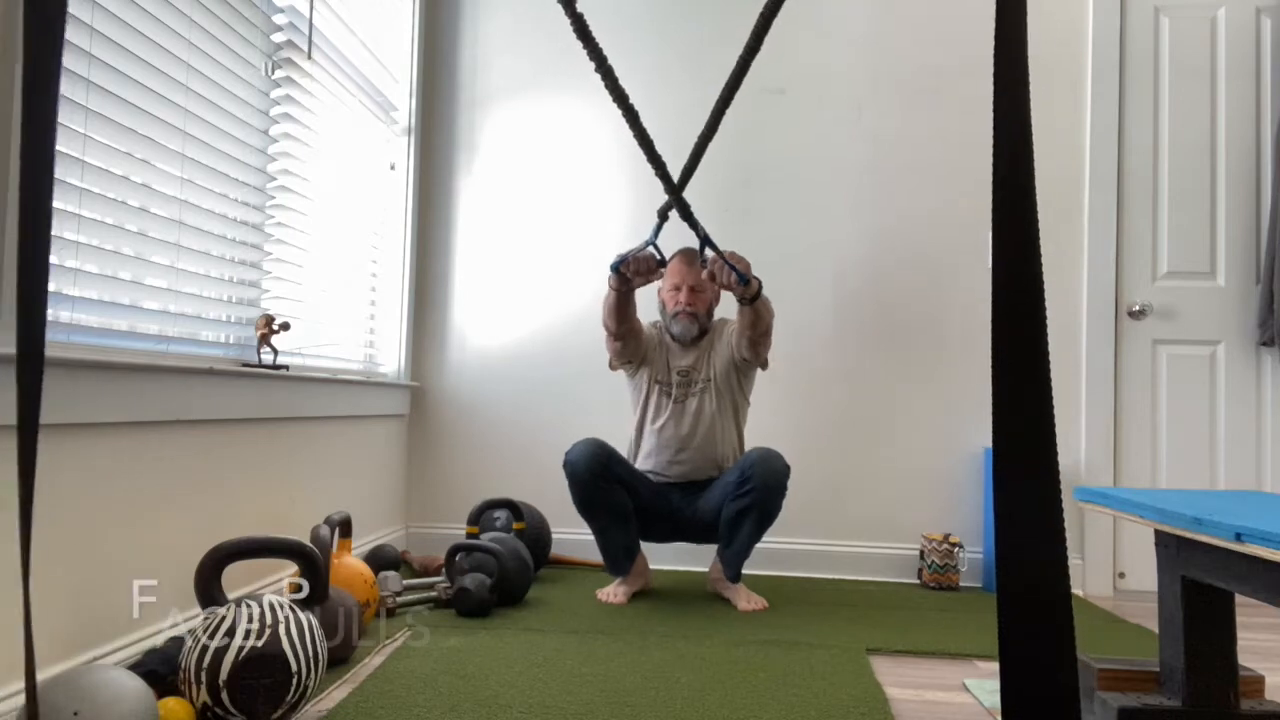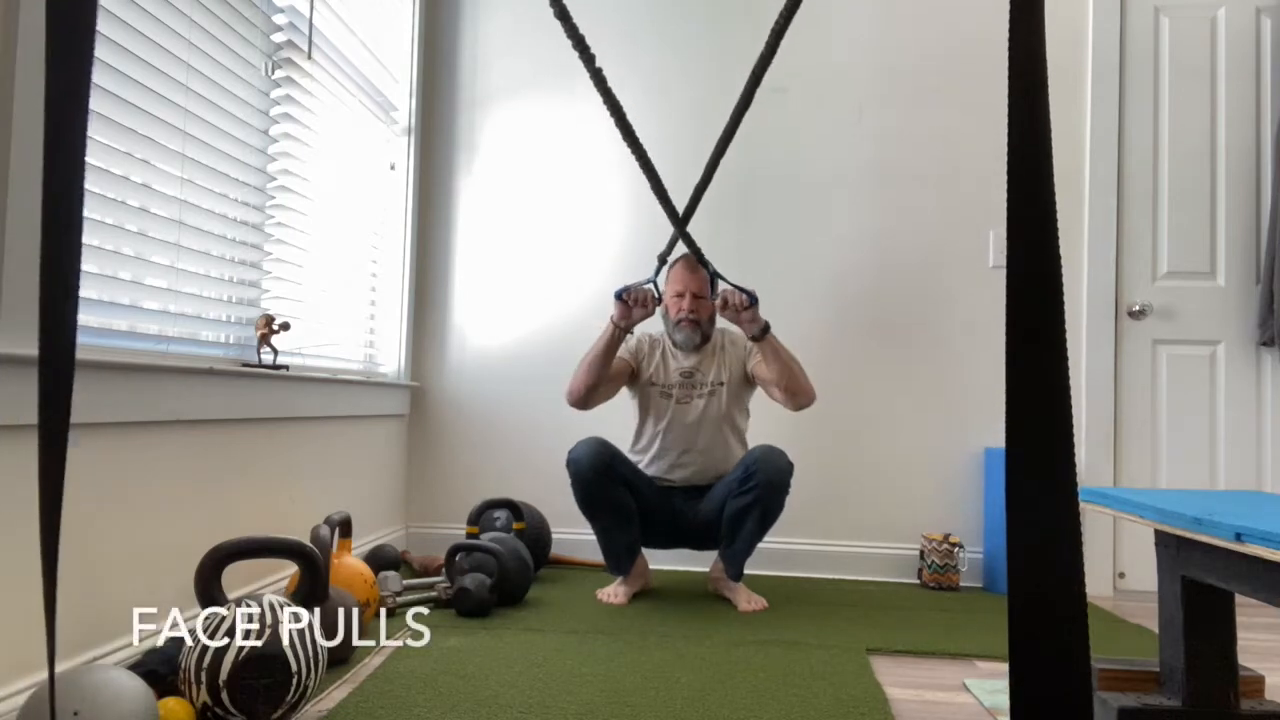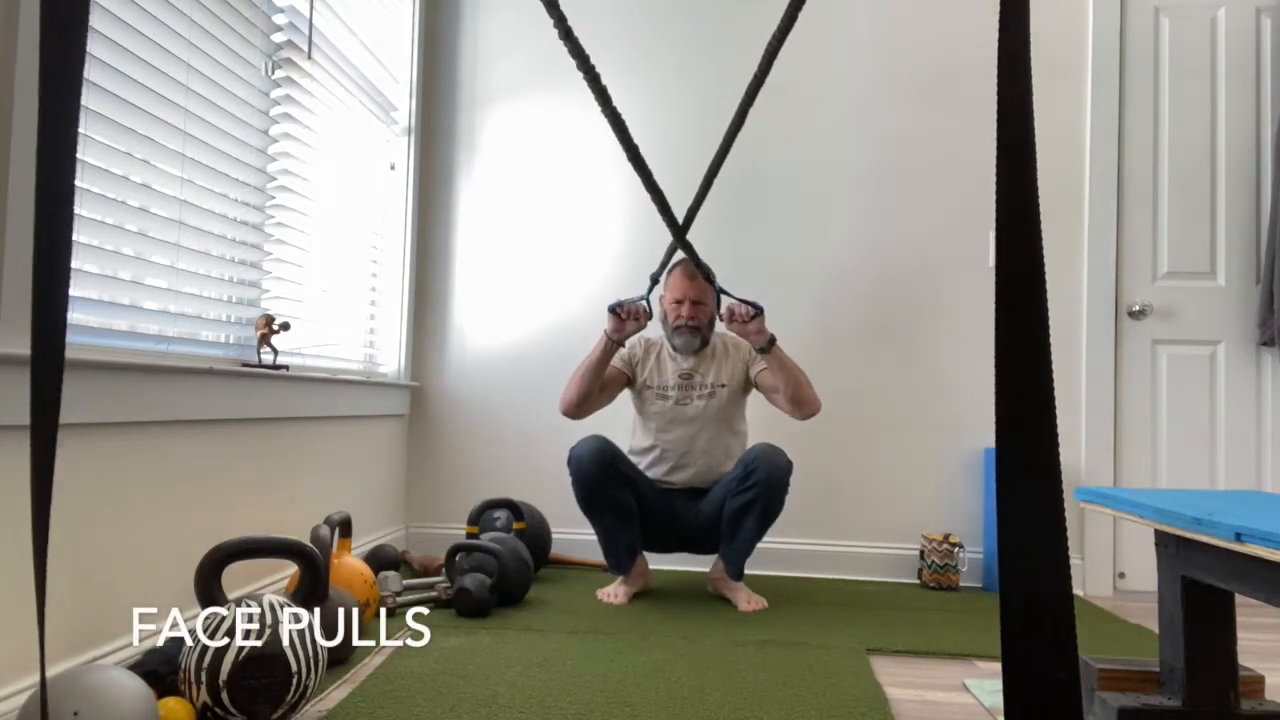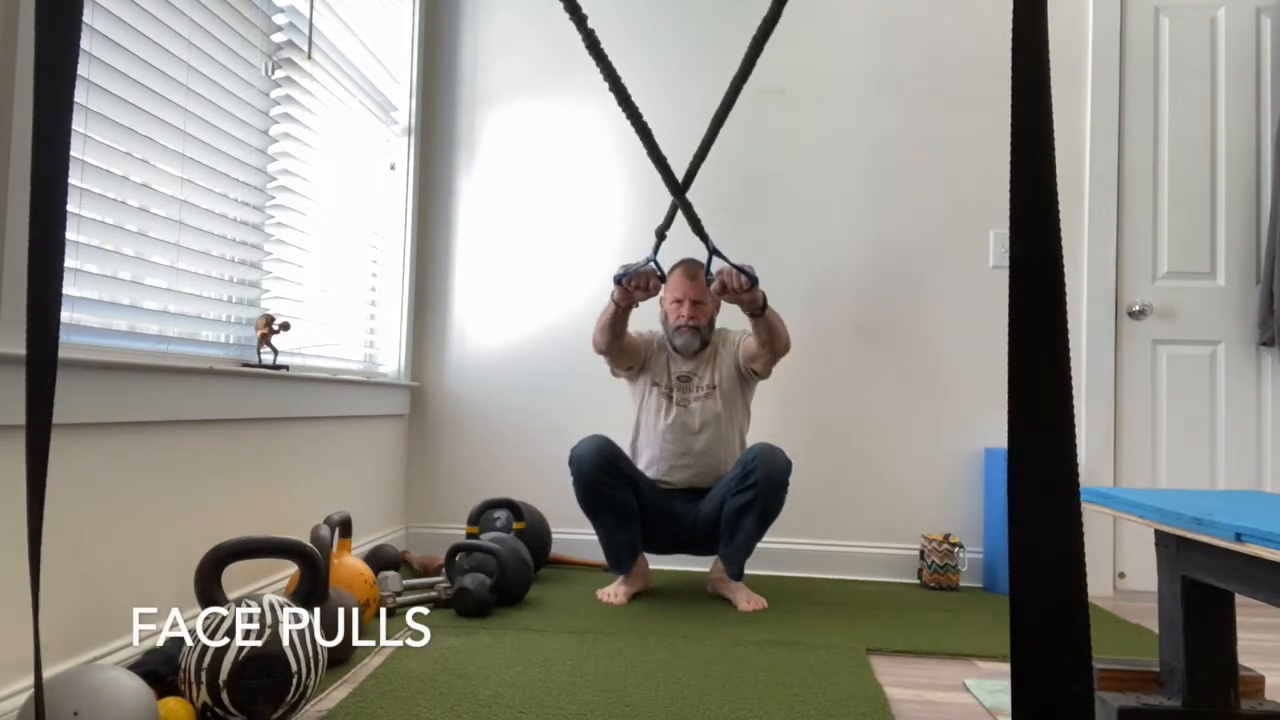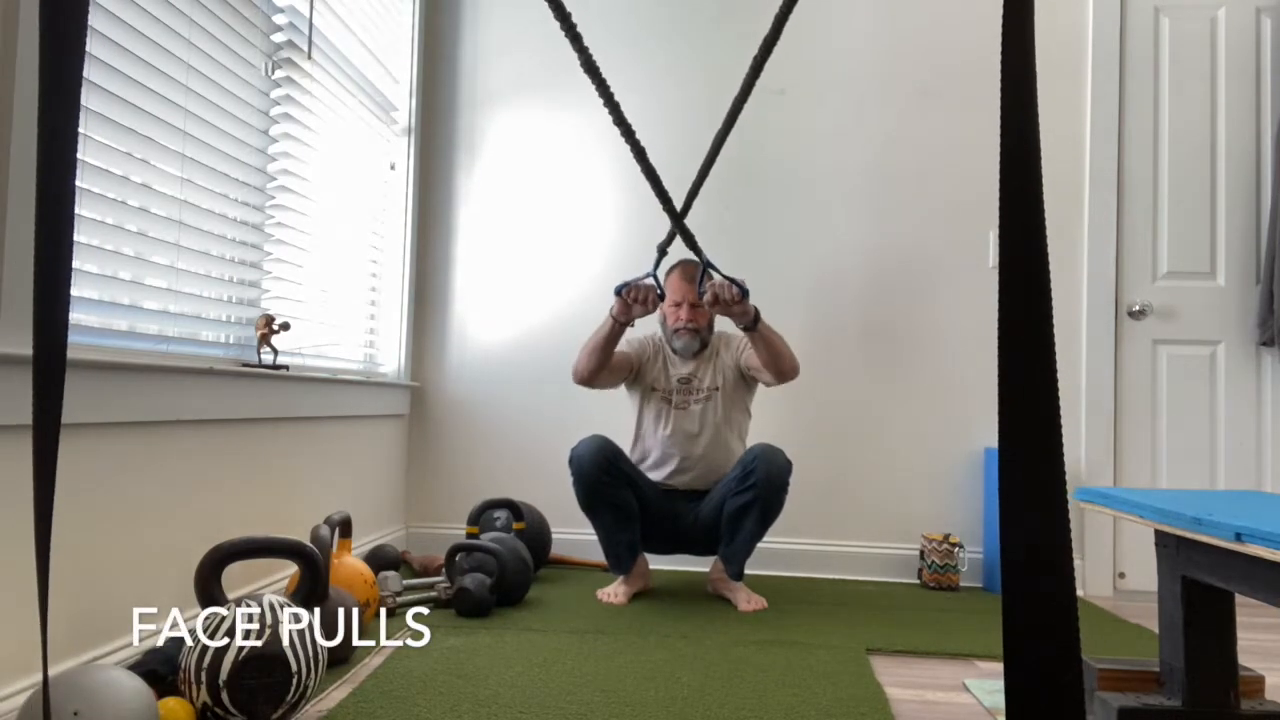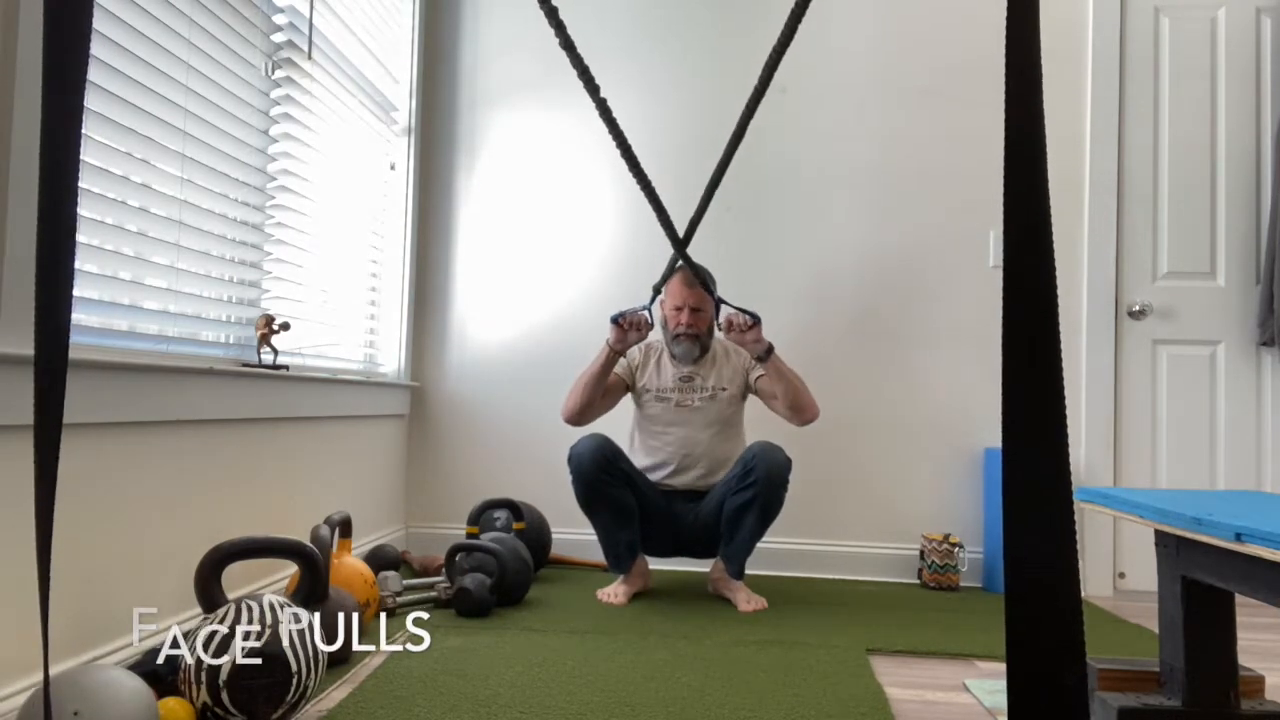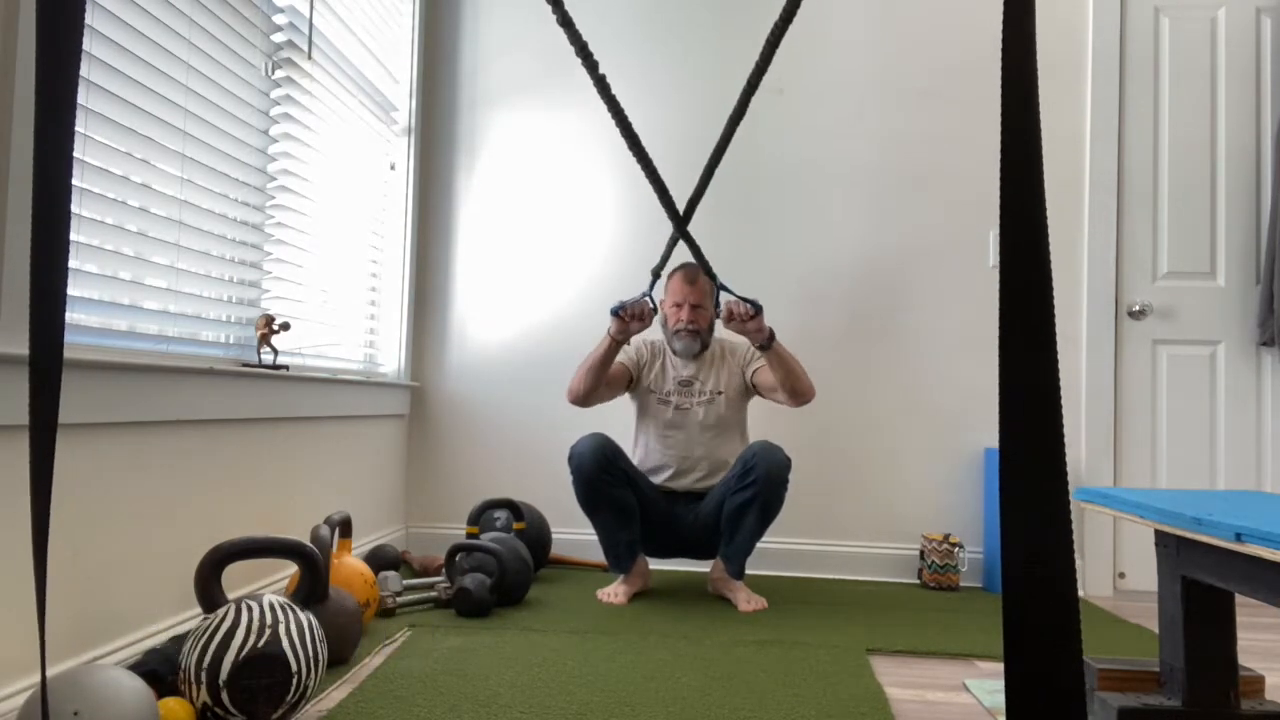
dt=0.7s
person 1, frame 1
left shoulder: (732, 343)
right shoulder: (643, 345)
left elbow: (758, 330)
right elbow: (617, 327)
left wrist: (748, 290)
right wrist: (621, 286)
left hip: (714, 499)
right hip: (649, 498)
left knee: (767, 466)
right knee: (584, 457)
left ankle: (727, 573)
right ankle: (629, 570)
person 1, frame 2
left shoulder: (740, 349)
right shoulder: (641, 349)
left elbow: (800, 397)
right elbow: (579, 397)
left wrist: (757, 328)
right wrist: (618, 324)
left hip: (716, 505)
right hip: (650, 502)
left knee: (772, 463)
right knee: (587, 455)
left ankle: (728, 573)
right ankle: (630, 571)
person 1, frame 3
left shoulder: (741, 353)
right shoulder: (638, 353)
left elbow: (806, 406)
right elbow: (572, 406)
left wrist: (763, 340)
right wrist: (612, 338)
left hip: (715, 509)
right hip: (651, 506)
left knee: (771, 460)
right knee: (588, 453)
left ankle: (728, 573)
right ankle: (630, 571)
person 1, frame 4
left shoulder: (735, 350)
right shoulder: (644, 351)
left elbow: (777, 346)
right elbow: (604, 343)
left wrist: (755, 304)
right wrist: (621, 301)
left hip: (714, 511)
right hip: (650, 508)
left knee: (770, 461)
right knee: (590, 453)
left ankle: (727, 573)
right ankle: (630, 570)
person 1, frame 5
left shoulder: (735, 351)
right shoulder: (643, 351)
left elbow: (785, 371)
right elbow: (585, 374)
left wrist: (747, 318)
right wrist: (619, 317)
left hip: (715, 512)
right hip: (651, 508)
left knee: (770, 461)
right knee: (590, 453)
left ankle: (727, 573)
right ankle: (630, 570)
person 1, frame 6
left shoulder: (739, 359)
right shoulder: (639, 358)
left elbow: (805, 413)
right elbow: (573, 414)
left wrist: (761, 350)
right wrist: (613, 348)
left hip: (714, 514)
right hip: (651, 511)
left knee: (770, 459)
right knee: (589, 451)
left ankle: (727, 573)
right ankle: (631, 570)
person 1, frame 7
left shoulder: (739, 358)
right shoulder: (642, 356)
left elbow: (801, 394)
right elbow: (579, 395)
left wrist: (762, 336)
right wrist: (616, 336)
left hip: (715, 514)
right hip: (651, 512)
left knee: (769, 459)
right knee: (588, 451)
left ankle: (727, 573)
right ankle: (631, 570)
